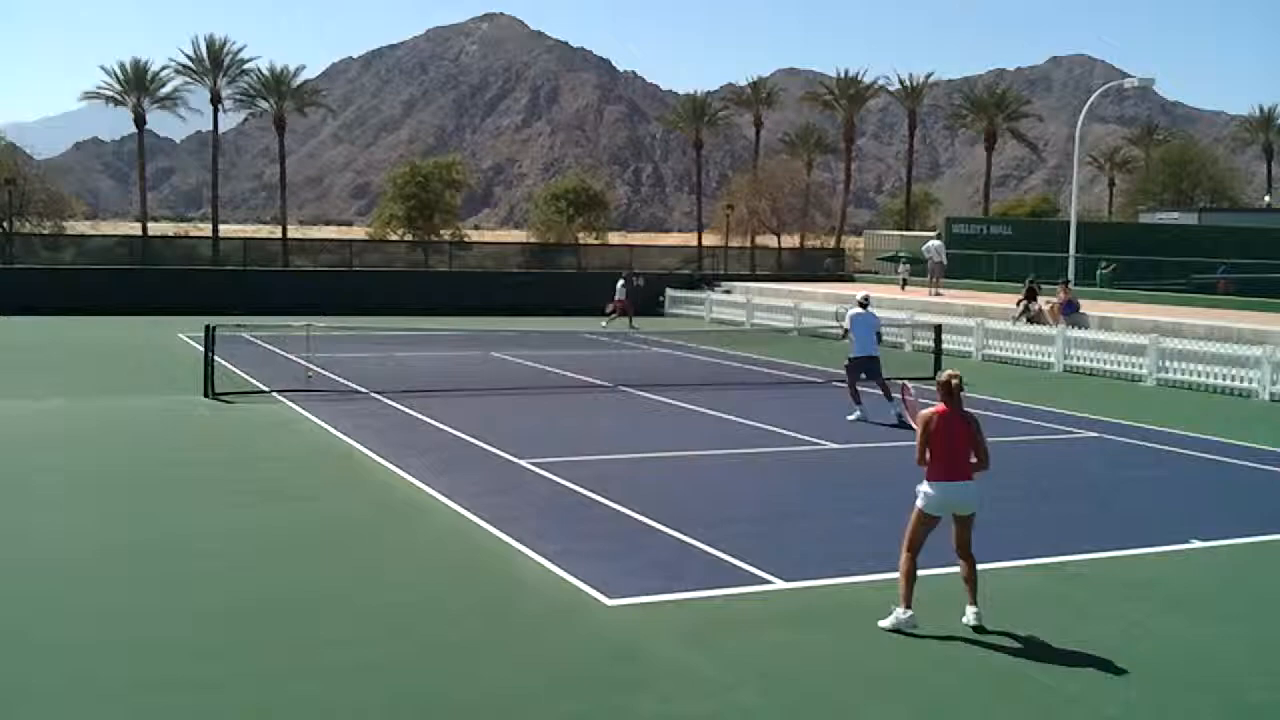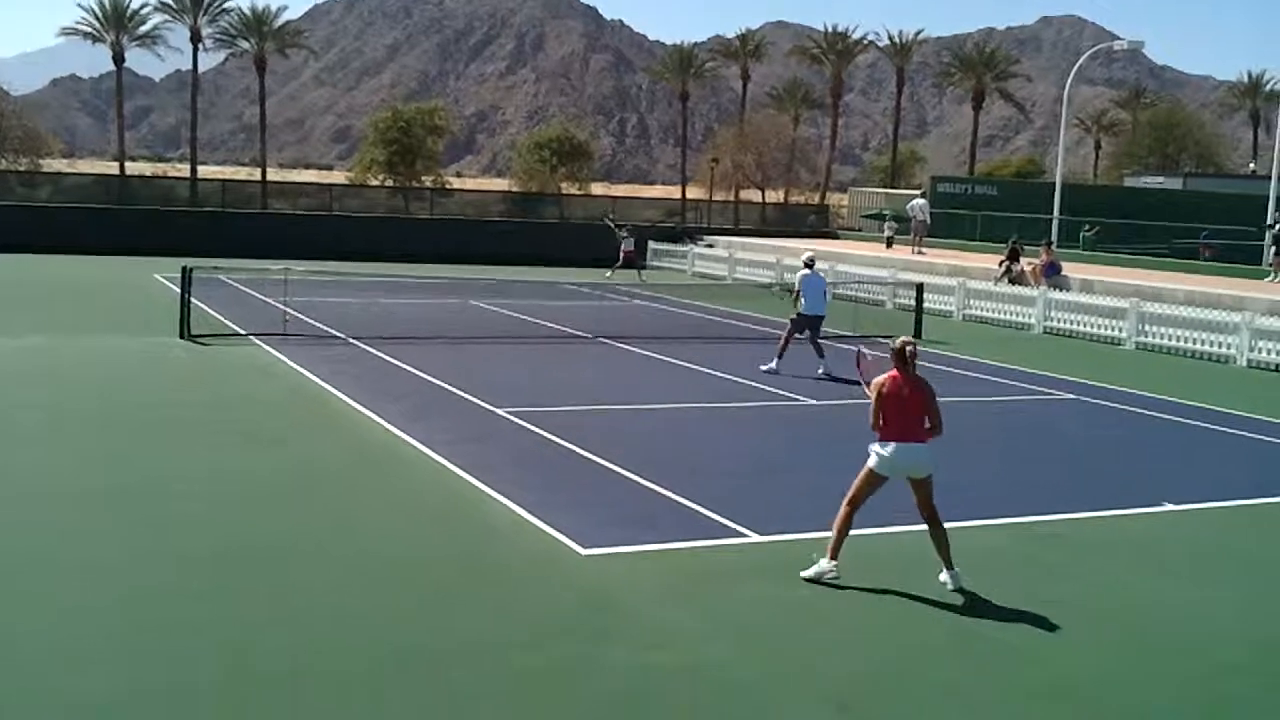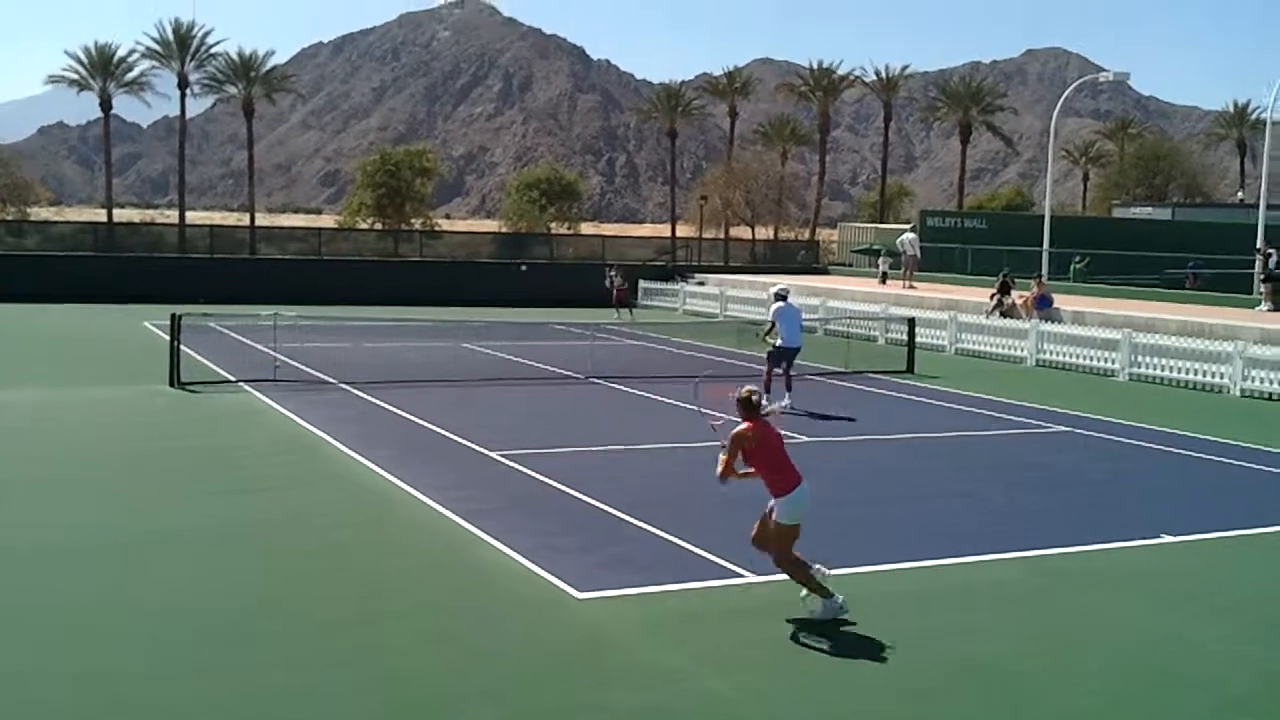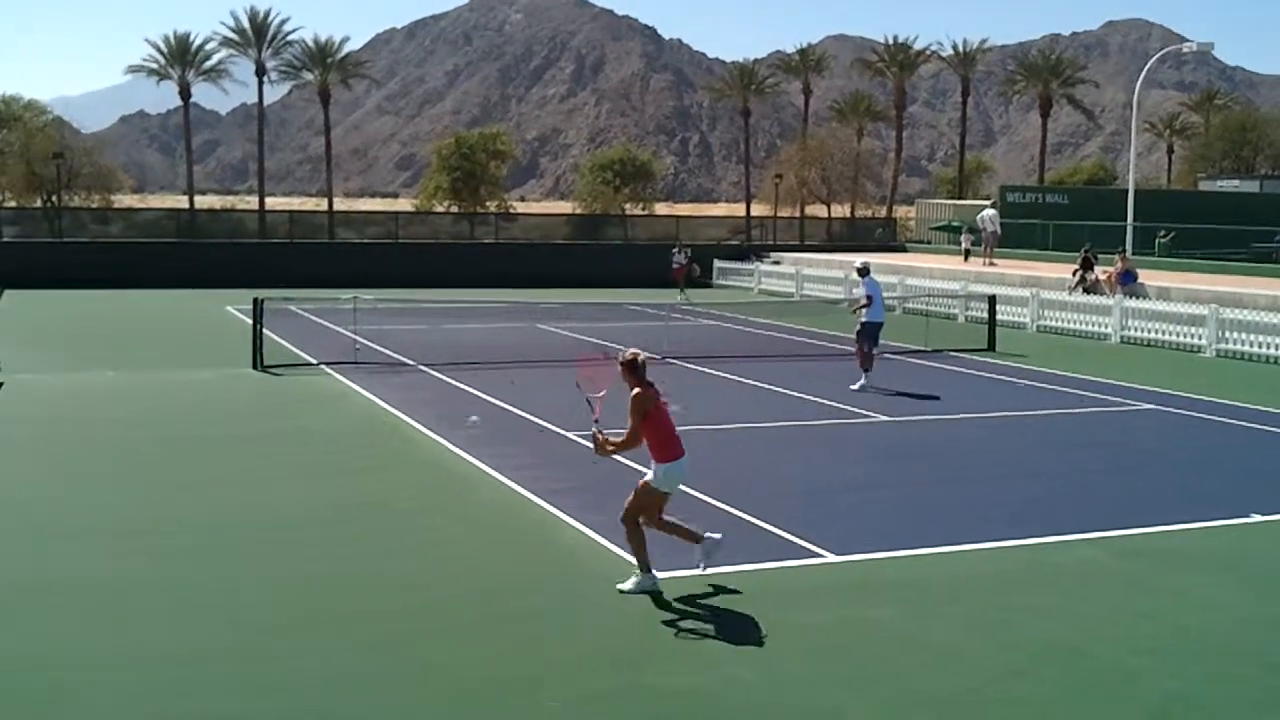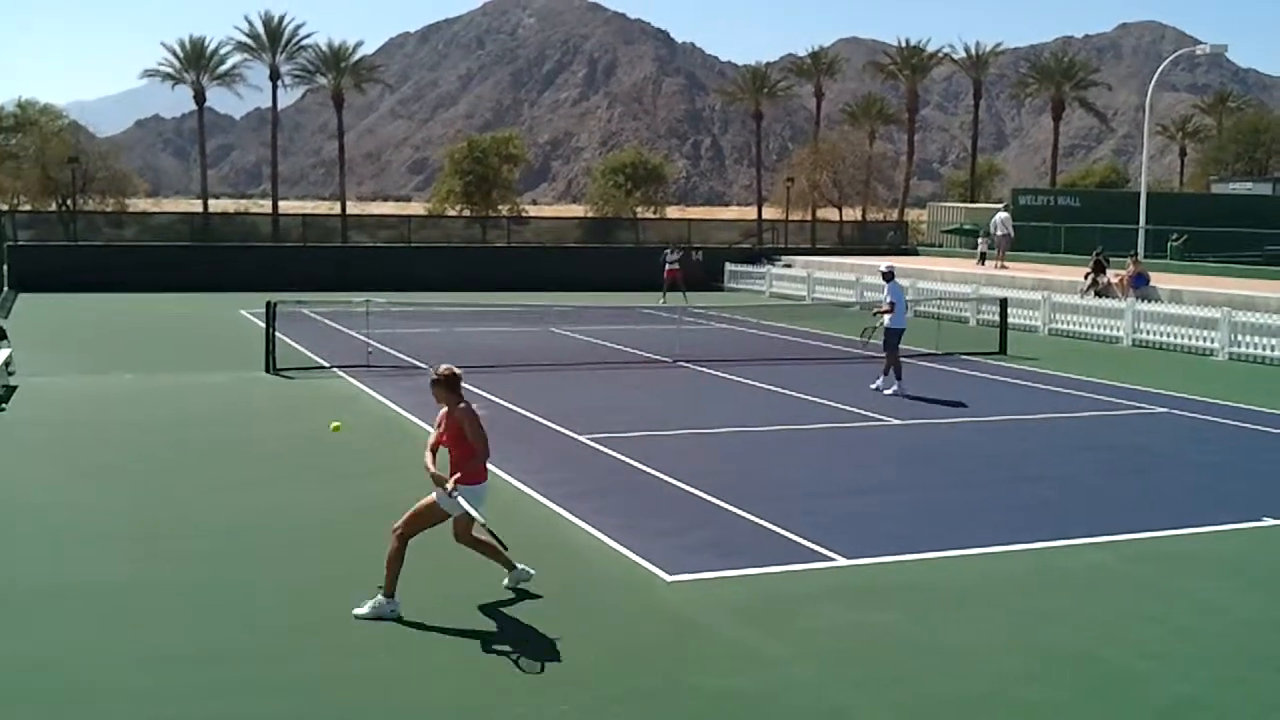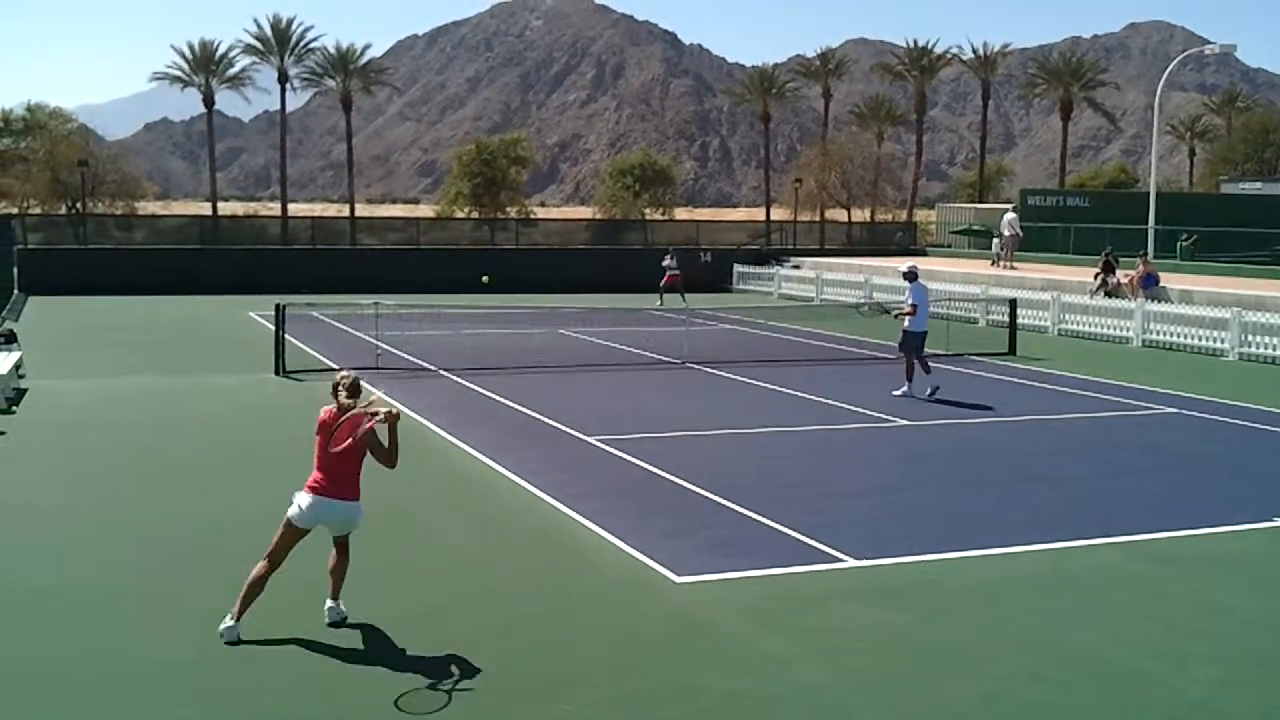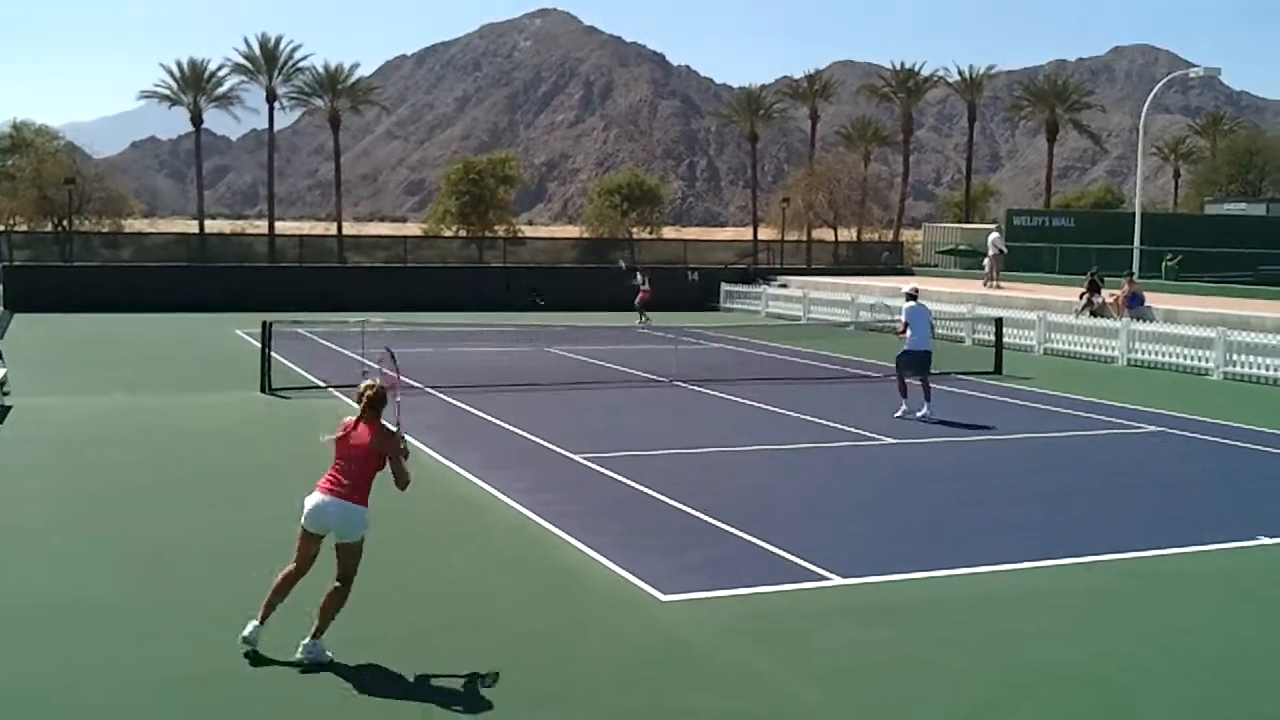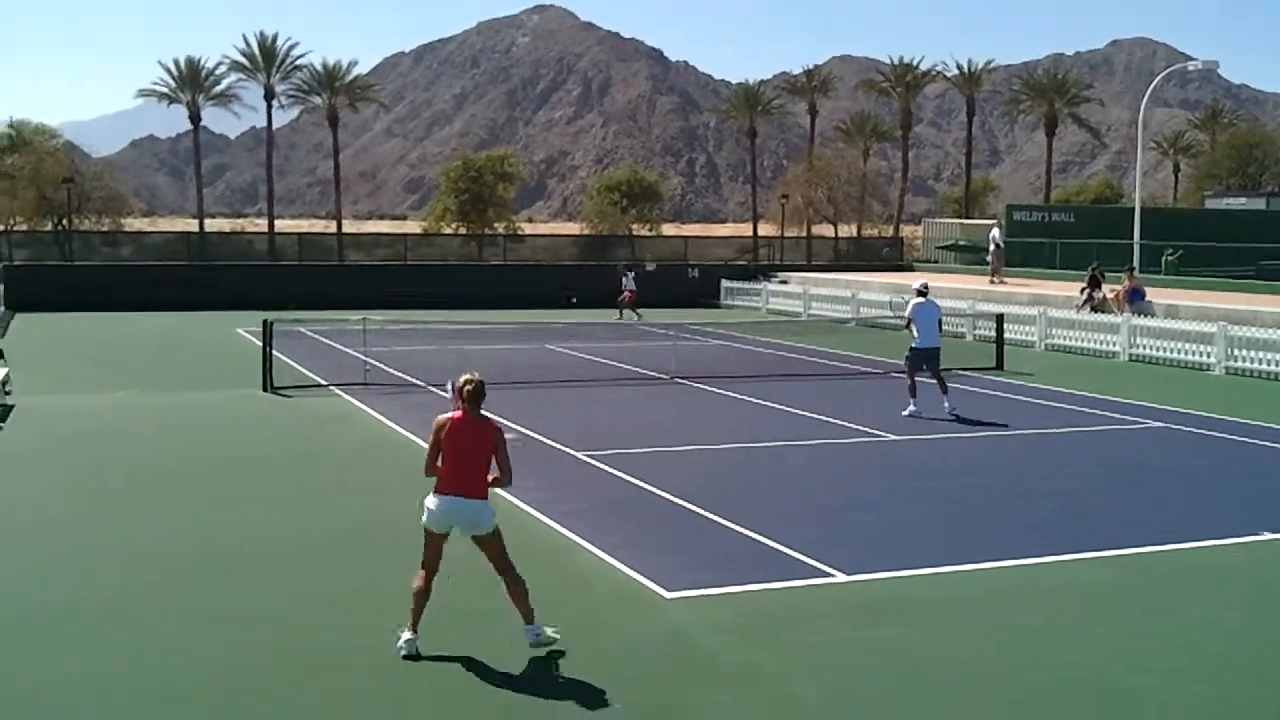
dt=0.4s
person 1, frame 1
left shoulder: (927, 416)
right shoulder: (970, 420)
left elbow: (920, 460)
right elbow: (983, 463)
left hip: (936, 490)
right hip: (966, 490)
left knee: (910, 550)
right knee: (964, 551)
left ankle: (904, 611)
right ankle: (973, 608)
person 1, frame 2
left shoulder: (881, 383)
right shoulder: (924, 386)
left elbow: (876, 425)
right elbow: (937, 429)
left hip: (890, 452)
right hip: (919, 453)
left knee: (850, 504)
right knee: (928, 514)
left ankle: (829, 563)
right ankle: (950, 572)
person 1, frame 3
left shoulder: (739, 434)
right shoulder: (769, 427)
left elbow: (724, 476)
left wrist: (723, 459)
right wrist: (739, 472)
left hip: (788, 500)
right hip: (797, 490)
left knee: (783, 560)
right knee: (759, 540)
left ankle: (831, 602)
right ankle: (811, 571)
person 1, frame 4
left shoulder: (638, 396)
right shoulder: (649, 393)
left elbow: (630, 439)
right elbow: (638, 437)
left wrist: (603, 441)
right wrist: (609, 446)
left hip: (668, 467)
right hip: (671, 463)
left knee: (628, 518)
right knee: (651, 519)
left ankle: (645, 578)
right ankle: (705, 541)
person 1, frame 5
left shoulder: (462, 412)
right shoulder: (445, 414)
left elbow: (483, 454)
right elbow: (430, 451)
left wrist: (458, 478)
right wrist: (434, 472)
left hip: (463, 489)
right hip: (473, 489)
left knee: (400, 532)
right knee: (465, 536)
left ankle: (387, 601)
right ankle: (515, 569)
person 1, frame 6
left shoulder: (324, 416)
right shoulder: (364, 429)
right elbow: (390, 462)
left wrist: (377, 415)
right wrist: (392, 426)
left hip: (312, 501)
right hip: (346, 508)
left knee: (271, 561)
right knee: (341, 546)
left ankle: (234, 620)
right ankle: (334, 605)
person 1, frame 7
left shoulder: (346, 425)
right shoulder: (388, 438)
right elbow: (402, 484)
right wrist: (402, 456)
left hip: (319, 502)
right hip: (351, 512)
left knee: (299, 568)
right knee: (344, 581)
left ankle: (256, 625)
right ankle: (312, 643)
person 1, frame 8
left shoulder: (443, 423)
right shoulder: (494, 430)
left elbow: (430, 470)
right elbow: (506, 478)
left hip: (442, 504)
right hip: (477, 508)
left knee: (428, 570)
right knee: (506, 570)
left ankle: (410, 635)
right ankle: (531, 628)
